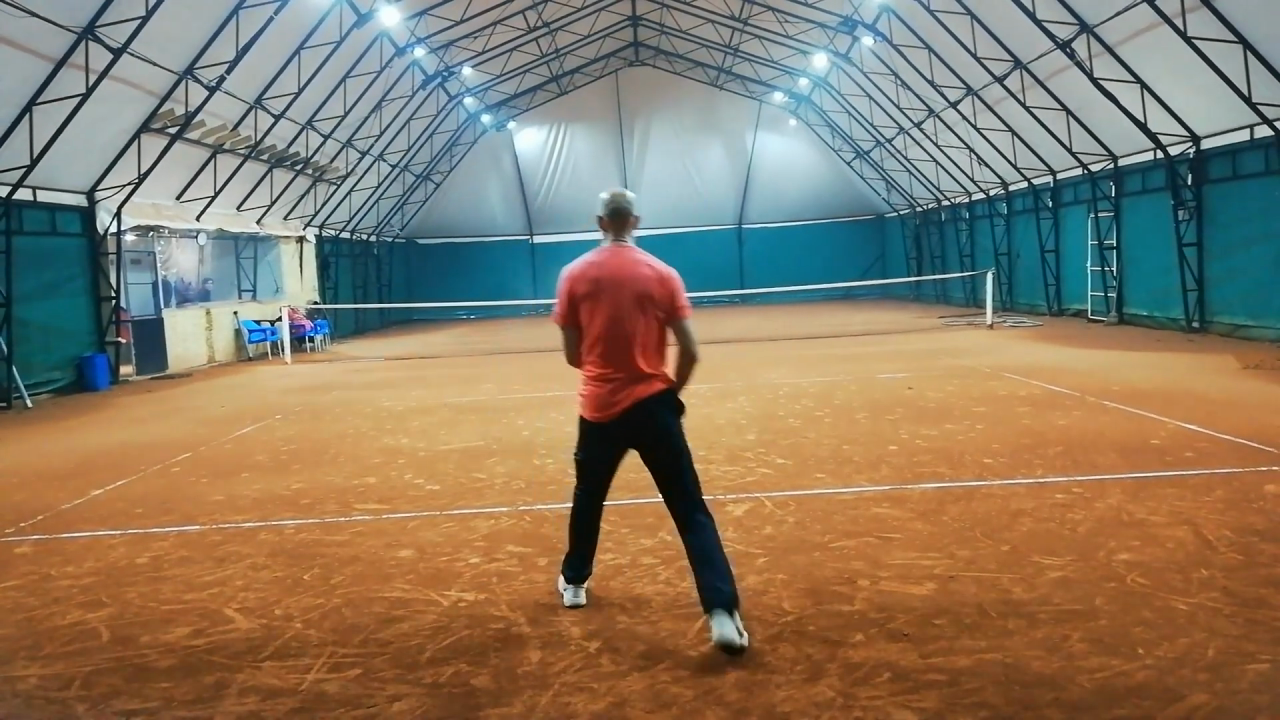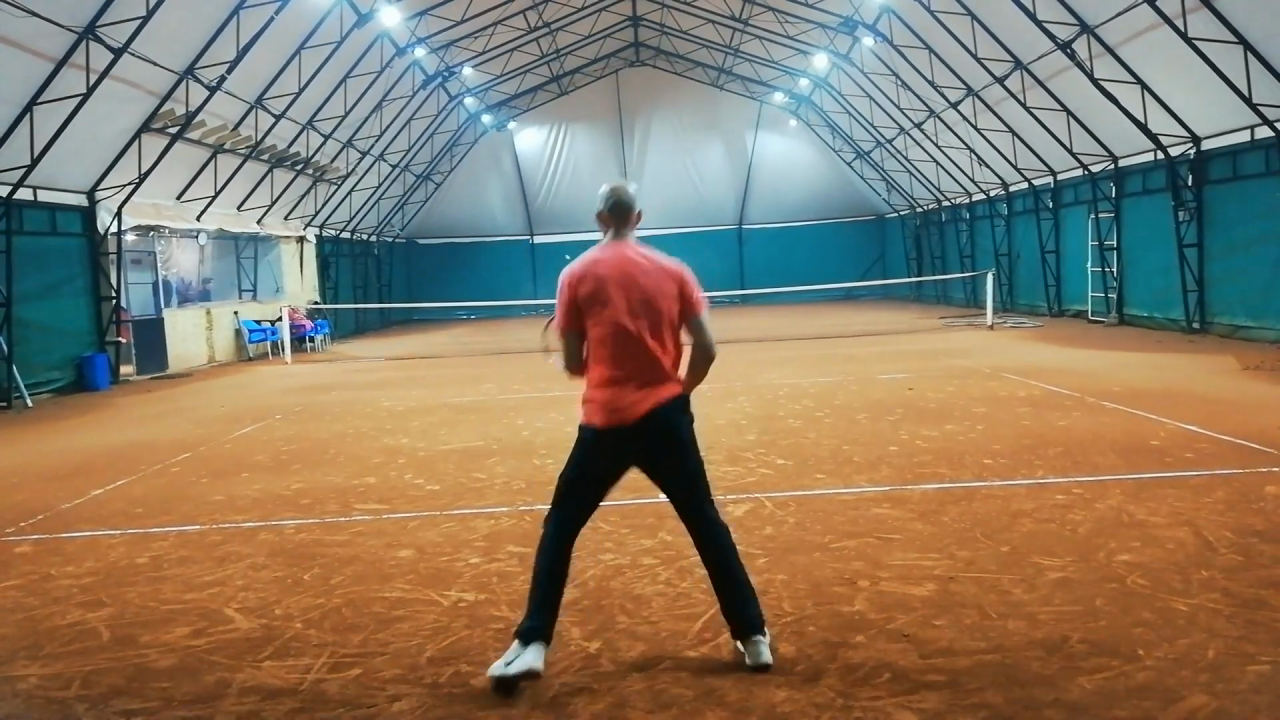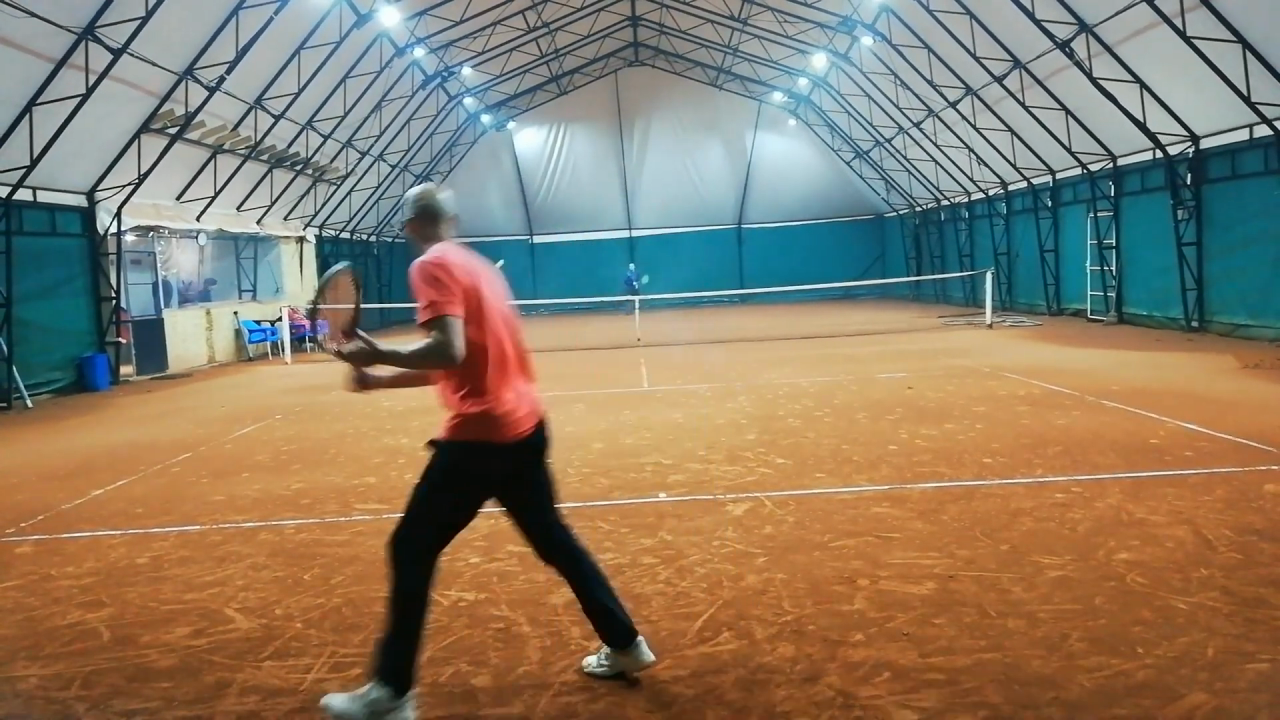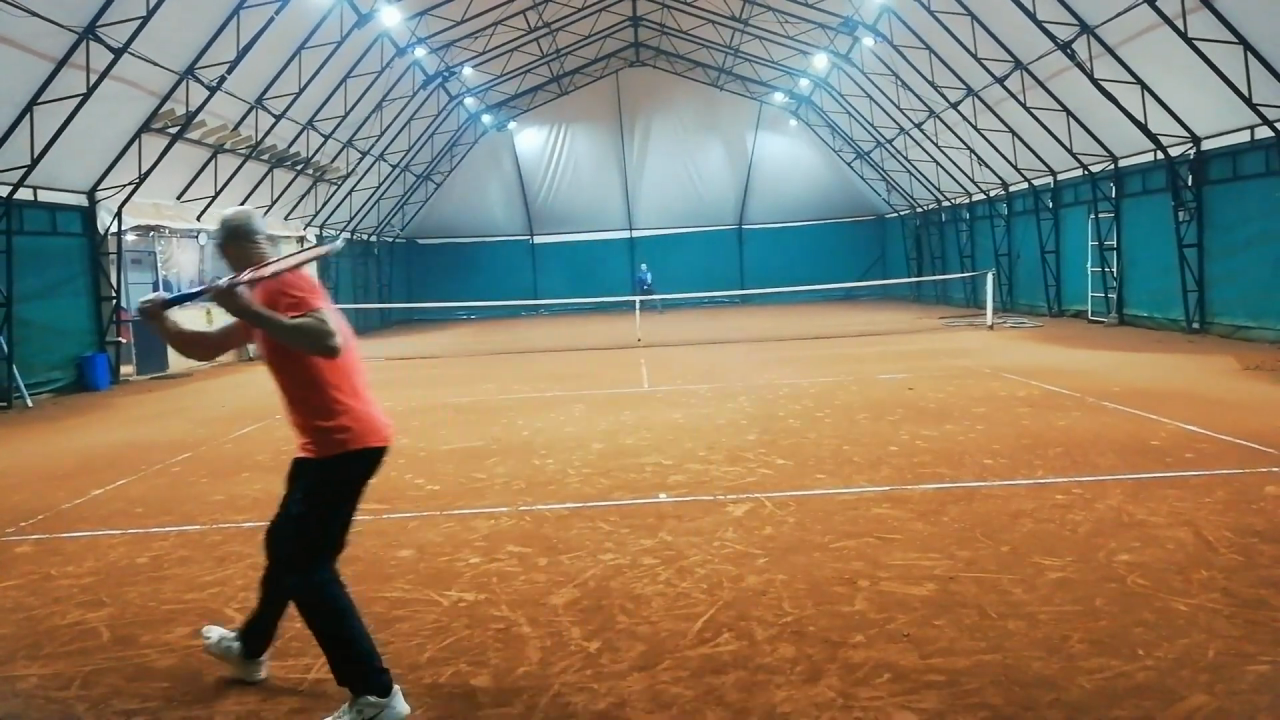
dt=0.5s
person 1, frame 1
left shoulder: (574, 274)
right shoulder: (662, 274)
left elbow: (573, 354)
right elbow: (689, 350)
right wrist: (671, 388)
left hip: (599, 410)
right hip: (655, 404)
left knee: (588, 499)
right knee: (690, 509)
left ankle: (574, 583)
right ankle: (721, 613)
person 1, frame 2
left shoulder: (576, 275)
right shoulder: (673, 271)
left elbow: (573, 364)
right elbow: (705, 348)
left hip: (605, 420)
right hip: (664, 414)
left knee: (560, 527)
right knee: (706, 524)
left ankle: (531, 645)
right ankle: (751, 637)
person 1, frame 3
left shoulder: (432, 266)
right shoulder: (480, 267)
left elbow: (449, 353)
left wrist: (379, 355)
right wrist: (380, 375)
left hip: (482, 433)
right hip: (525, 424)
left knee: (411, 548)
right knee: (552, 538)
right ankle: (625, 643)
person 1, frame 4
left shoulder: (283, 280)
right shoulder: (263, 293)
left elbow: (329, 342)
right elbow: (205, 347)
left wrist: (250, 312)
right wrist: (163, 323)
left hip: (344, 441)
right hip: (339, 438)
left knee: (304, 566)
right knee: (288, 543)
right ankle: (249, 647)
